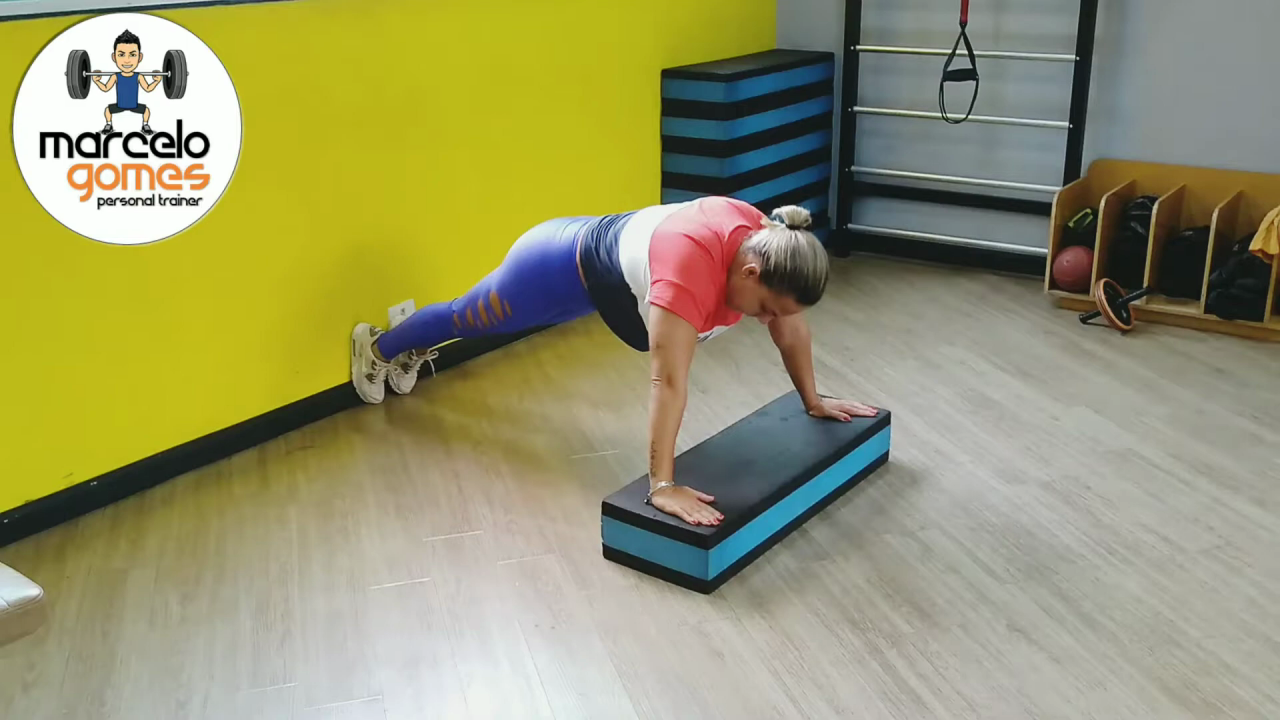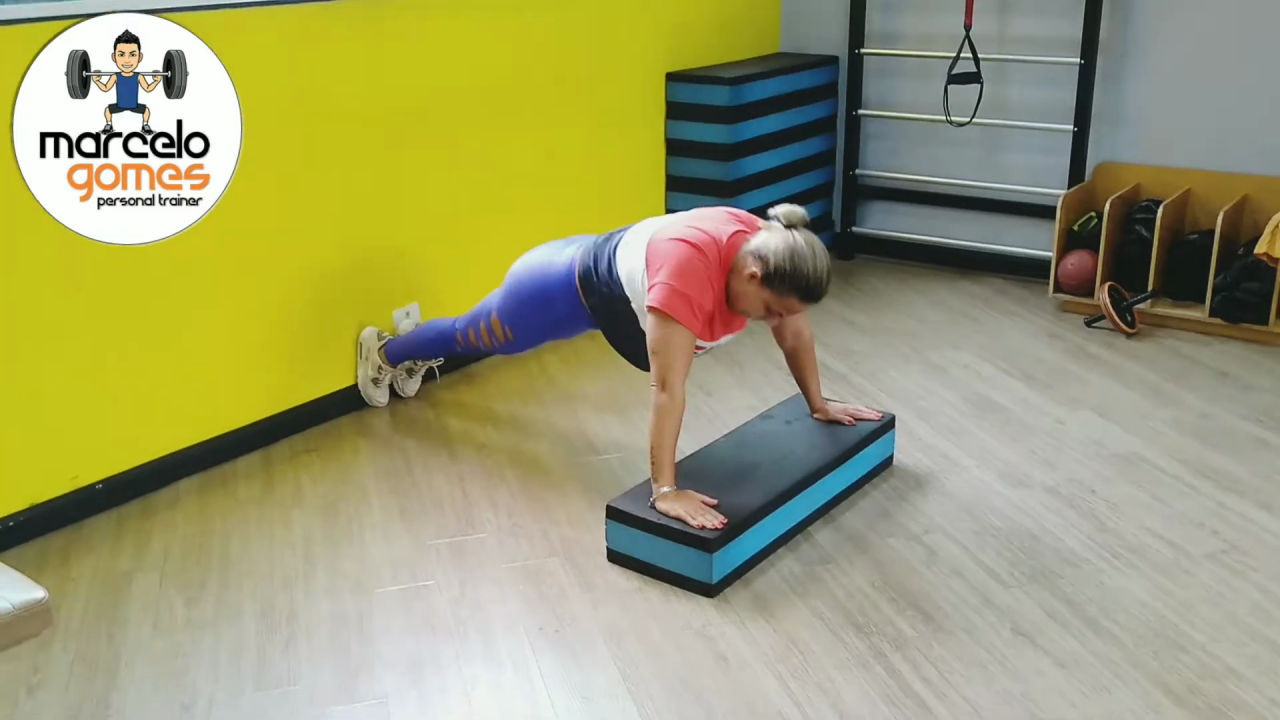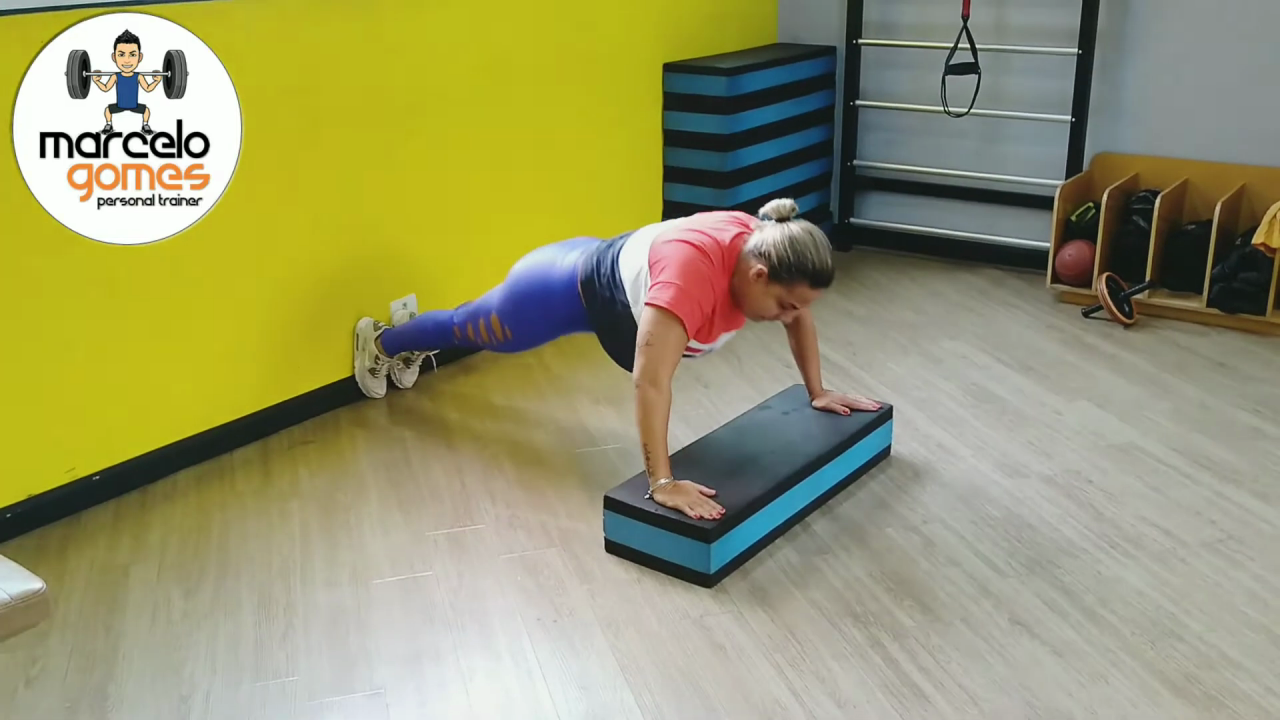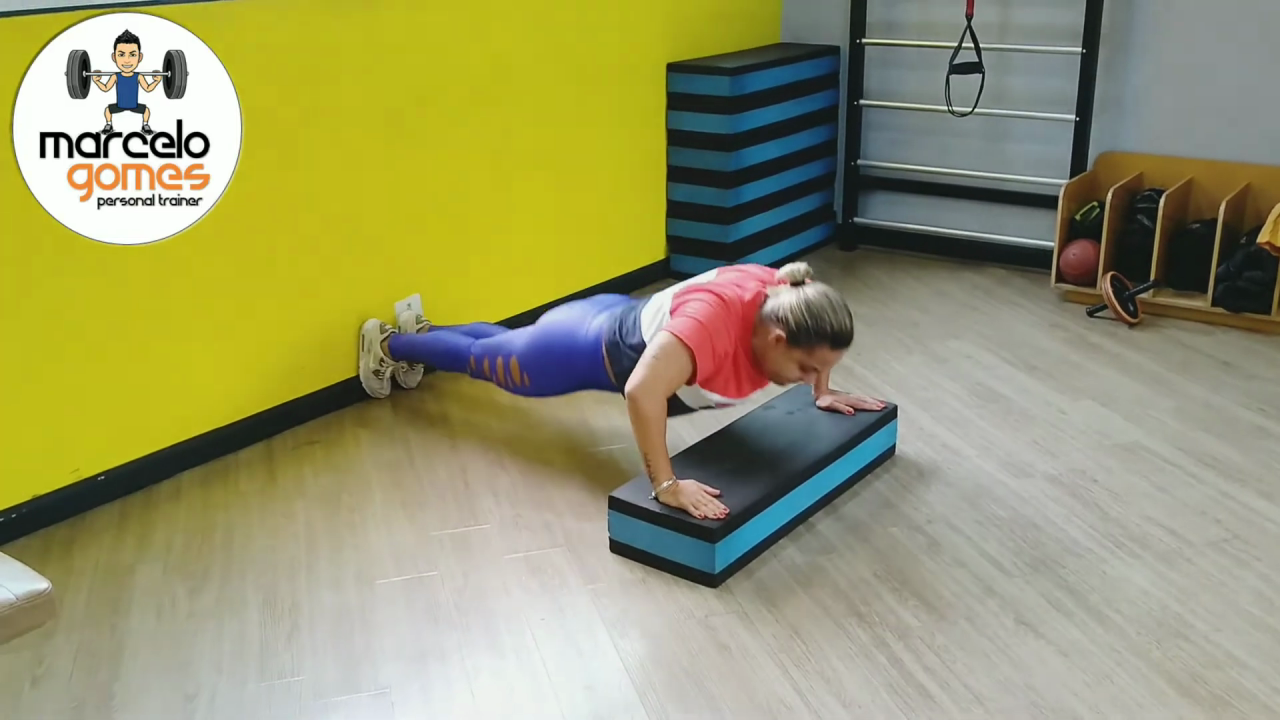
dt=0.4s
person 1, frame 1
left shoulder: (771, 247)
right shoulder: (693, 261)
left elbow: (792, 329)
right elbow: (668, 381)
left wrist: (813, 401)
right wrist: (663, 486)
left hip: (602, 271)
right hip: (561, 265)
left knee: (472, 323)
right knee: (464, 320)
left ankle: (412, 353)
right ankle: (378, 347)
person 1, frame 2
left shoulder: (769, 253)
right shoulder: (691, 265)
left elbow: (796, 335)
right elbow: (667, 388)
left wrist: (819, 405)
right wrist: (665, 491)
left hip: (605, 289)
right hip: (565, 283)
left knee: (476, 339)
right knee: (469, 337)
left ankle: (415, 358)
right ankle: (384, 353)
person 1, frame 3
left shoulder: (771, 250)
right shoulder: (694, 268)
left elbow: (801, 319)
right elbow: (650, 380)
left wrist: (817, 391)
right wrist: (663, 483)
left hip: (609, 279)
right hip: (566, 289)
left knee: (476, 329)
right knee: (466, 329)
left ankle: (408, 342)
right ankle: (382, 340)
person 1, frame 4
left shoulder: (789, 302)
right shoulder: (717, 320)
right elbow: (641, 391)
left wrist: (824, 392)
right wrist: (667, 486)
left hip: (629, 324)
right hip: (593, 349)
left knee: (505, 340)
right knee: (483, 359)
left ankle: (422, 327)
right ankle: (389, 344)
